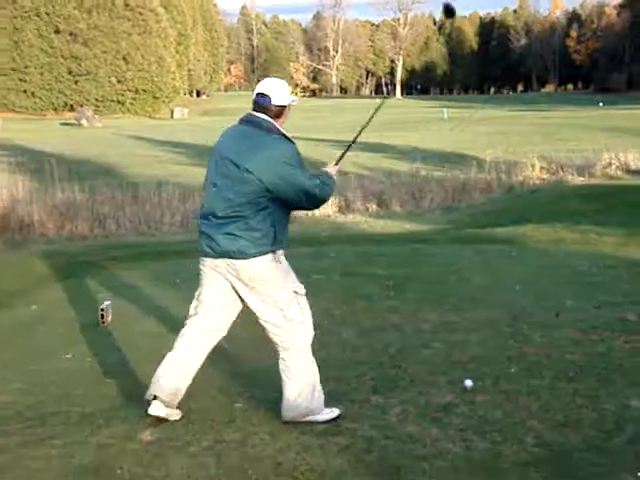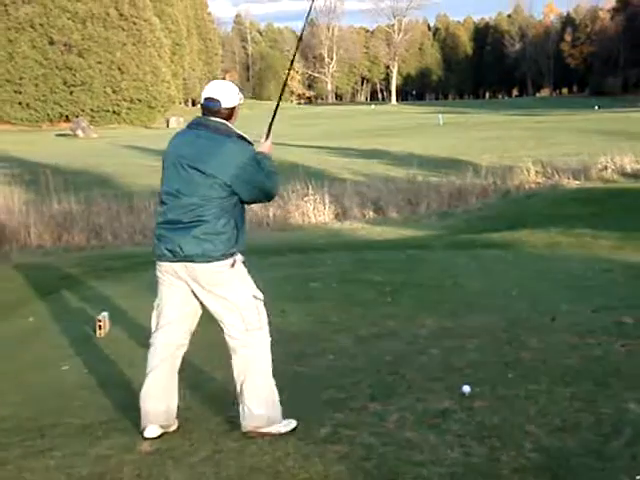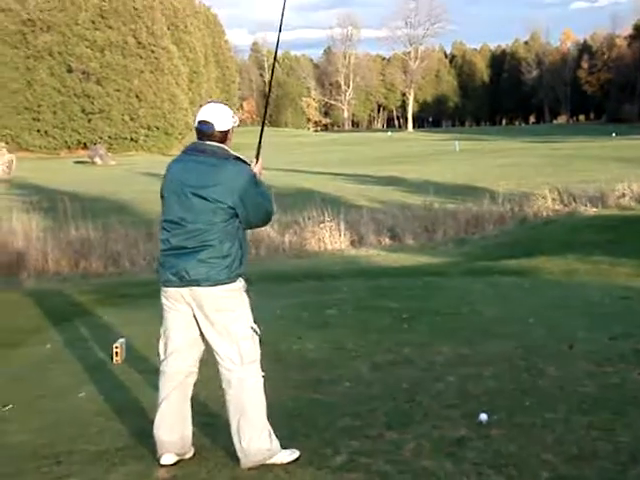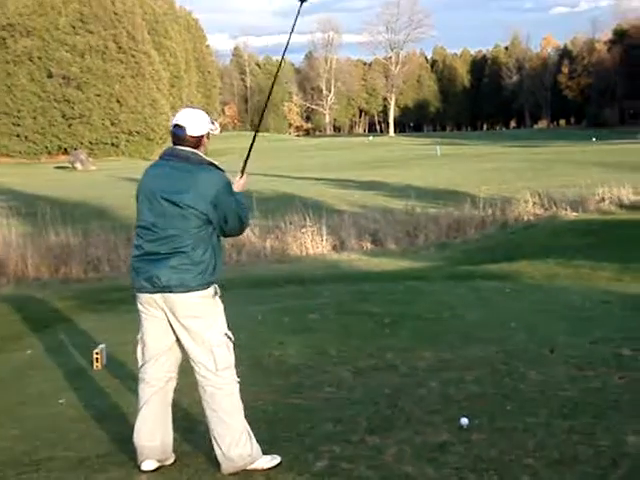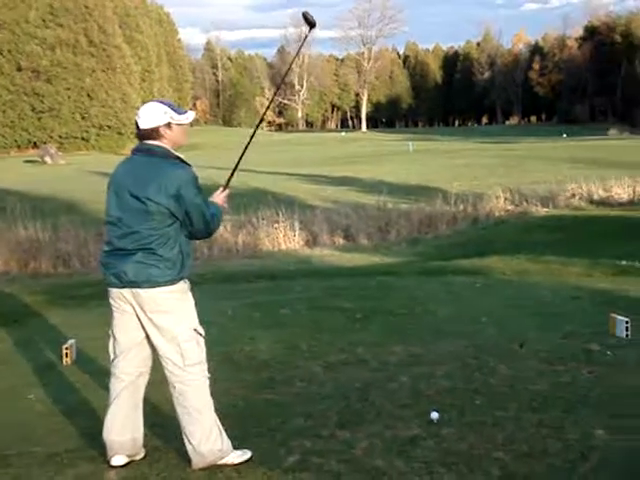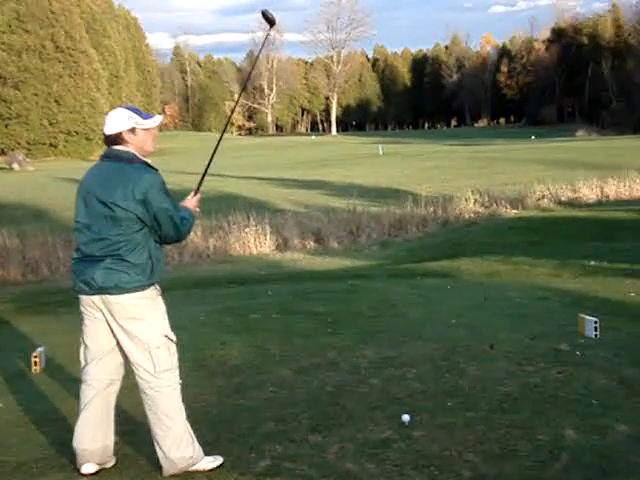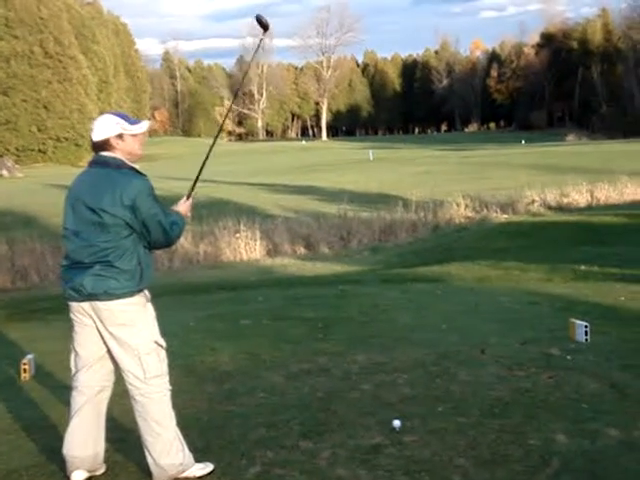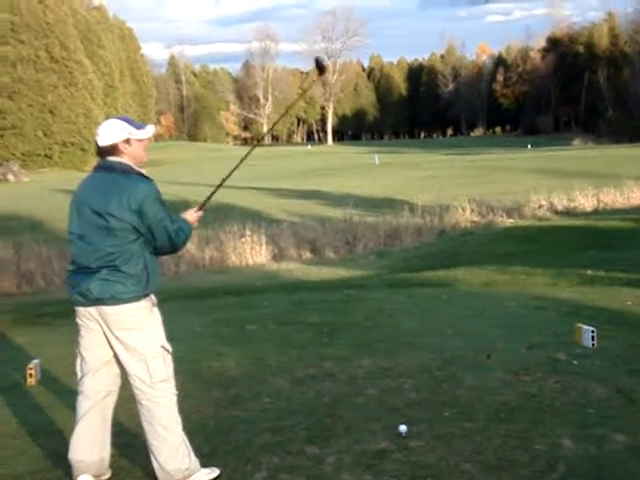
dt=0.3s
person 1, frame 1
left shoulder: (230, 136)
right shoulder: (276, 148)
right elbow: (309, 195)
left wrist: (304, 180)
right wrist: (326, 178)
left hip: (216, 250)
right hip: (254, 254)
left knee: (204, 322)
right knee: (294, 326)
left ankle: (164, 395)
right ankle: (303, 405)
person 1, frame 2
left shoulder: (179, 141)
right shoulder: (239, 151)
right elbow: (265, 191)
right wrist: (263, 158)
left hip: (171, 255)
right hip: (215, 258)
left knee: (167, 336)
right knee: (249, 333)
left ankle: (155, 418)
right ankle: (260, 415)
person 1, frame 3
left shoulder: (175, 168)
right shoulder: (237, 174)
right elbow: (261, 215)
right wrist: (256, 179)
left hip: (174, 281)
right hip: (218, 283)
left knee: (176, 363)
right knee: (241, 366)
left ankle: (171, 444)
right ankle: (257, 448)
person 1, frame 4
left shoulder: (151, 174)
right shoulder: (211, 179)
right elbow: (235, 225)
right wrist: (238, 194)
left hip: (149, 286)
right hip: (191, 289)
left knee: (154, 370)
right knee: (217, 372)
left ankle: (151, 450)
right ankle: (238, 454)
person 1, frame 5
left shoulder: (123, 170)
right shoulder: (177, 174)
right elbow: (202, 227)
left wrist: (201, 203)
right wrist: (216, 205)
left hip: (121, 281)
right hip: (161, 284)
left knee: (126, 364)
right knee: (188, 367)
left ankle: (121, 445)
right ankle: (208, 449)
person 1, frame 6
left shoulder: (92, 176)
right shoulder: (144, 178)
right elbow: (173, 231)
left wrist: (175, 209)
right wrist: (188, 210)
left hip: (91, 287)
right hip: (131, 290)
left knee: (98, 371)
right knee: (159, 373)
person 1, frame 7
left shoulder: (80, 183)
right shoulder: (132, 184)
right elbow: (162, 236)
left wrist: (164, 213)
right wrist: (179, 214)
left hip: (81, 294)
right hip: (120, 296)
left knee: (88, 379)
right knee: (149, 380)
person 1, frame 8
left shoulder: (85, 189)
right shoulder: (139, 188)
right elbow: (168, 241)
left wrist: (173, 223)
right wrist: (186, 223)
left hip: (87, 299)
right hip: (127, 301)
left knee: (94, 383)
right knee: (155, 383)
